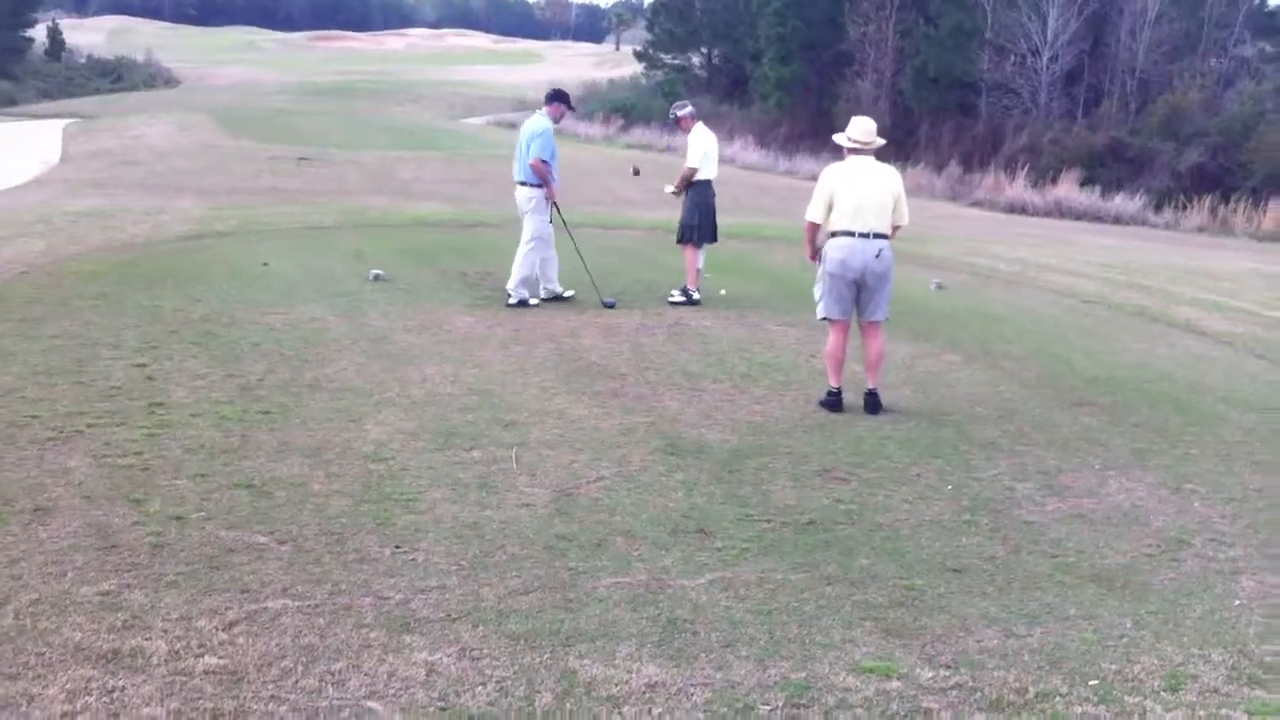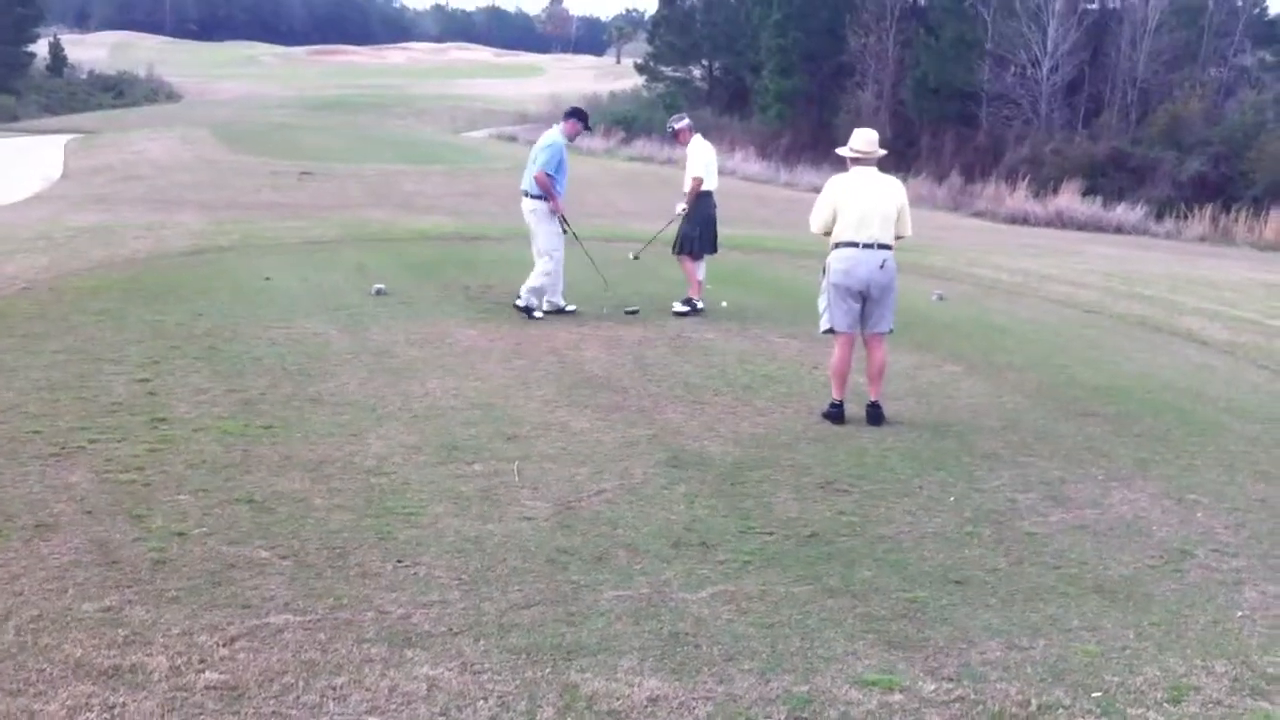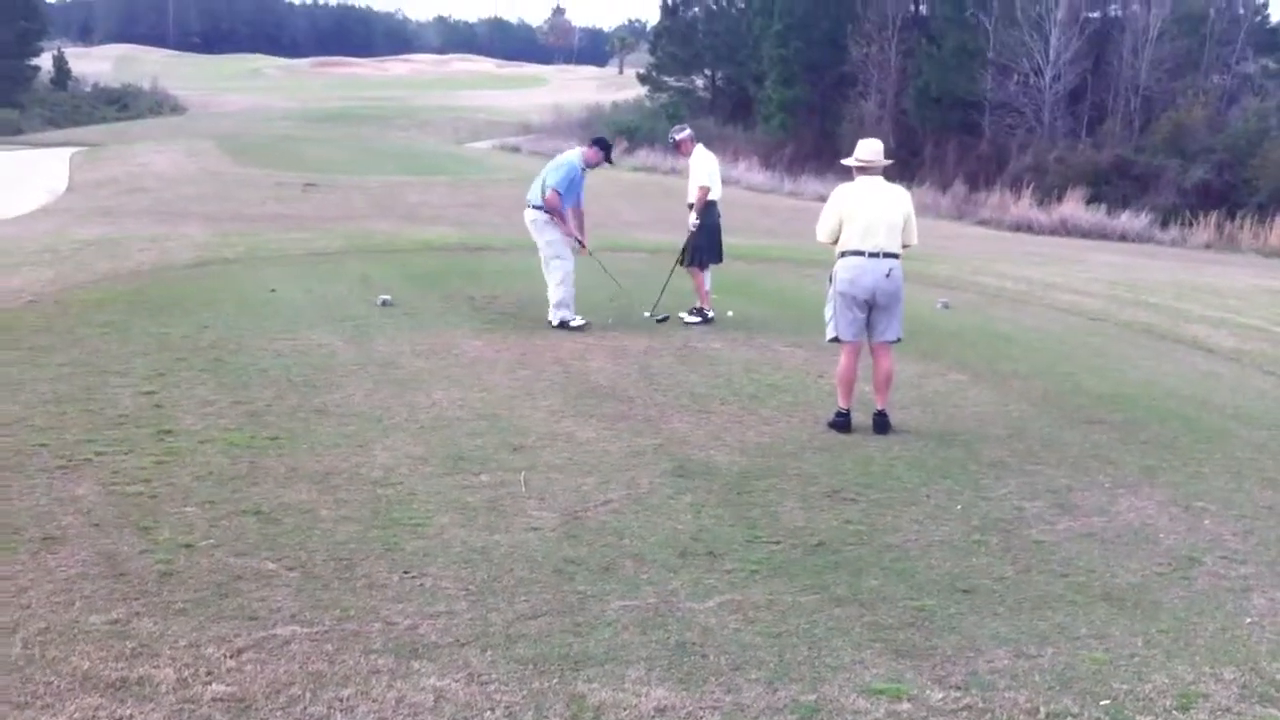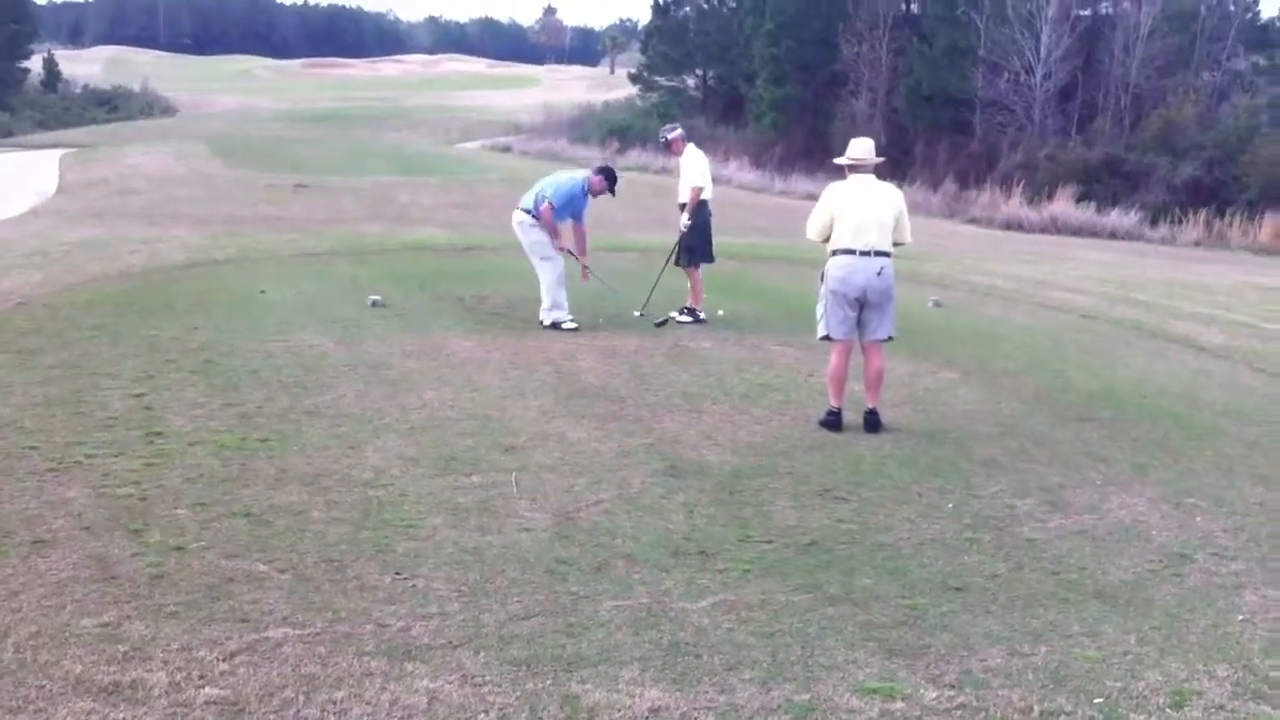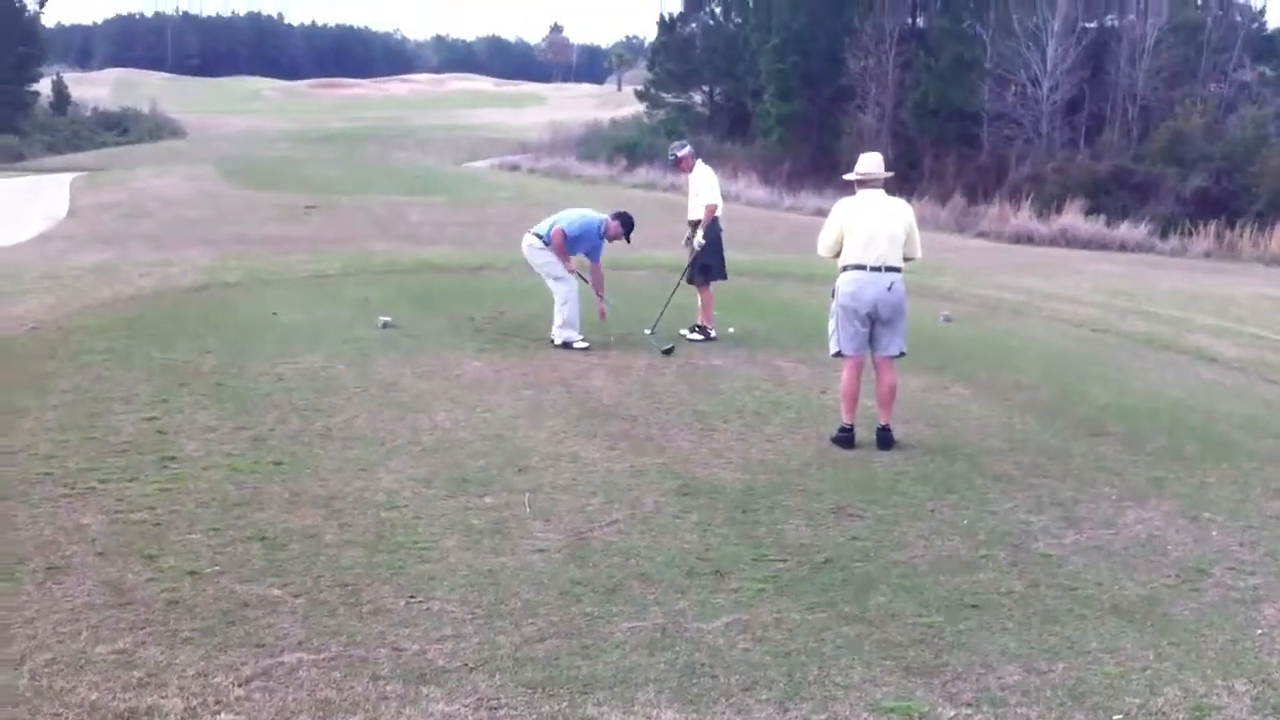
dt=0.2s
person 1, frame 1
left shoulder: (834, 171)
right shoulder: (891, 175)
left elbow: (814, 218)
right elbow: (899, 222)
left wrist: (811, 246)
left hip: (842, 250)
right hip: (878, 252)
left knee: (838, 326)
right knee: (872, 327)
left ankle: (834, 393)
right ankle: (872, 393)
person 1, frame 2
left shoulder: (838, 183)
right shoulder: (895, 185)
left elbow: (819, 226)
right elbow: (902, 232)
left hip: (846, 261)
right hip: (882, 263)
left knee: (844, 338)
right knee: (876, 339)
left ankle: (837, 405)
right ankle: (874, 405)
person 1, frame 3
left shoulder: (844, 192)
right shoulder: (901, 195)
left elbow: (825, 235)
right elbow: (909, 240)
left hip: (852, 270)
right hip: (889, 272)
left knee: (850, 347)
right knee: (882, 348)
left ankle: (843, 414)
right ankle: (881, 414)
person 1, frame 4
left shoulder: (836, 190)
right shoulder: (893, 193)
left elbow: (815, 234)
right elbow: (901, 238)
left hip: (843, 268)
right hip: (880, 270)
left knee: (840, 345)
right knee: (873, 346)
left ankle: (834, 412)
right ankle: (872, 413)
person 1, frame 5
left shoulder: (845, 206)
right shoulder: (902, 208)
left elbow: (826, 249)
right elbow: (912, 253)
left hip: (854, 284)
right hip: (891, 286)
left knee: (852, 362)
right knee: (886, 362)
left ankle: (847, 429)
right ankle: (885, 429)
person 2, frame 1
left shoulder: (697, 136)
right shoulder: (705, 133)
left elbow: (691, 168)
left wrist: (677, 185)
right wrist: (683, 185)
left hip: (697, 191)
right hip: (703, 190)
left knee: (689, 242)
right knee: (696, 242)
left ankle: (692, 291)
right ankle: (692, 286)
person 2, frame 2
left shoulder: (696, 148)
right shoulder: (702, 145)
left elbow: (697, 179)
left wrist: (685, 203)
left hip: (699, 203)
right hip: (703, 202)
left knee: (685, 252)
right knee: (697, 254)
left ankle: (695, 299)
right ankle: (694, 297)
person 2, frame 3
left shoulder: (699, 157)
right shoulder: (703, 155)
left elbow: (704, 189)
left wrist: (694, 213)
left hip: (704, 214)
right hip: (706, 213)
left knee: (694, 264)
right knee: (701, 264)
left ankle: (706, 309)
right ankle: (701, 307)
person 2, frame 4
left shoulder: (691, 157)
right shoulder: (691, 155)
left elbow: (697, 189)
left wrist: (686, 214)
left hip: (695, 213)
right hip: (694, 213)
left knee: (690, 264)
right knee: (691, 264)
left ankle: (698, 310)
right ankle: (691, 306)
person 2, frame 5
left shoulder: (702, 174)
right shoulder: (696, 174)
left elbow: (712, 206)
left wrist: (700, 232)
right wrist: (692, 231)
left hip: (706, 232)
right hip: (701, 231)
left knee: (702, 282)
right knee: (700, 281)
left ankle: (709, 328)
right ankle: (701, 323)
person 3, frame 1
left shoulder: (533, 122)
right shoulder: (544, 127)
right elbow: (535, 162)
right wrist: (550, 187)
left hip: (525, 189)
right hip: (535, 193)
left knee: (544, 243)
right knee: (532, 244)
left ankle: (550, 289)
right ankle: (516, 294)
person 3, frame 2
left shoulder: (554, 139)
right shoulder: (555, 142)
right elbow: (539, 175)
left wrist: (554, 201)
right wrist: (555, 200)
left hip: (539, 203)
right hip: (540, 204)
left knee: (552, 254)
right knee: (552, 255)
left ankle: (553, 302)
right ankle: (526, 299)
person 3, frame 3
left shoulder: (578, 166)
right shoulder: (570, 163)
left elbow: (577, 205)
right elbow: (550, 197)
left wrist: (582, 235)
right wrist: (566, 224)
left hip: (548, 217)
right hip: (541, 216)
left knee: (556, 265)
right knee: (562, 264)
left ankle: (560, 312)
right ankle: (560, 316)
person 3, frame 4
left shoulder: (582, 192)
right shoulder: (571, 182)
left elbow: (579, 227)
right elbow: (545, 209)
left wrist: (583, 259)
right wrist: (557, 239)
left hip: (536, 221)
right hip: (528, 219)
left knee: (554, 267)
right knee: (552, 265)
left ankle: (549, 313)
right ankle: (554, 317)
person 3, frame 5
left shoulder: (598, 236)
right shoulder: (589, 220)
left elbow: (596, 269)
right elbow: (556, 233)
left wrist: (601, 301)
right wrist: (567, 262)
left hip: (546, 246)
right hip: (536, 244)
left knee: (566, 286)
right knee: (567, 285)
left ankle: (560, 332)
right ankle: (565, 337)
